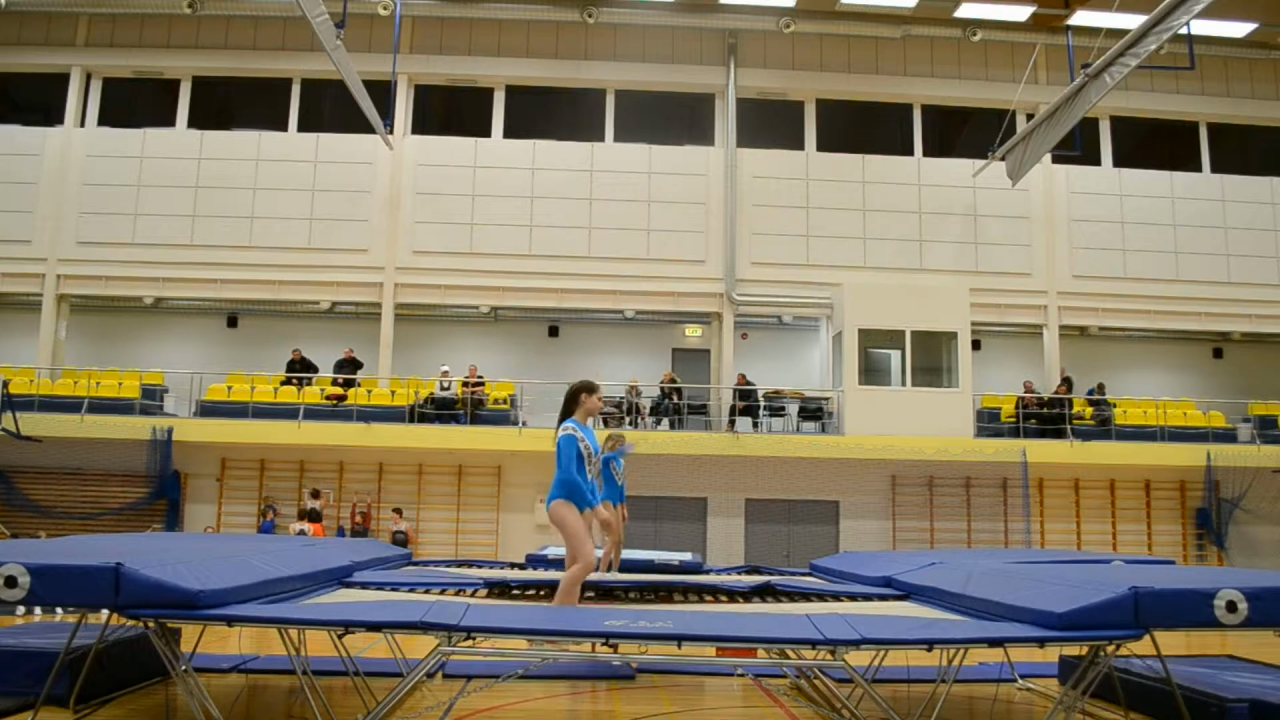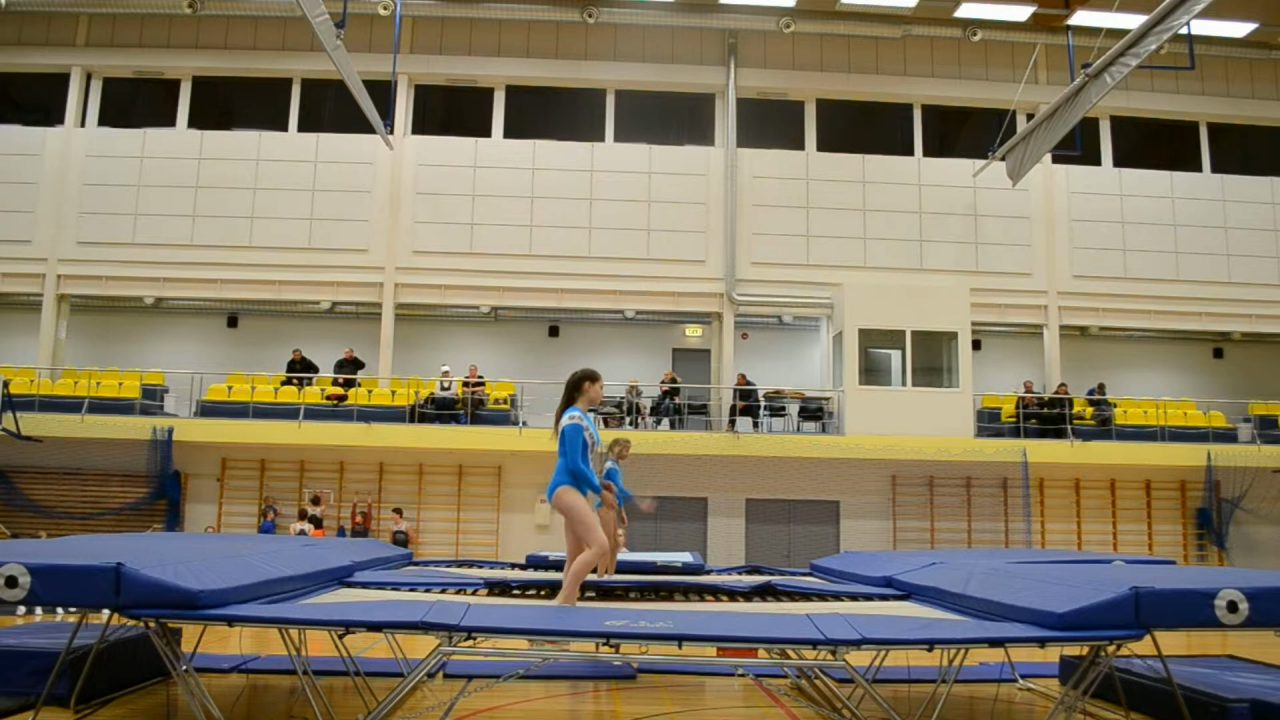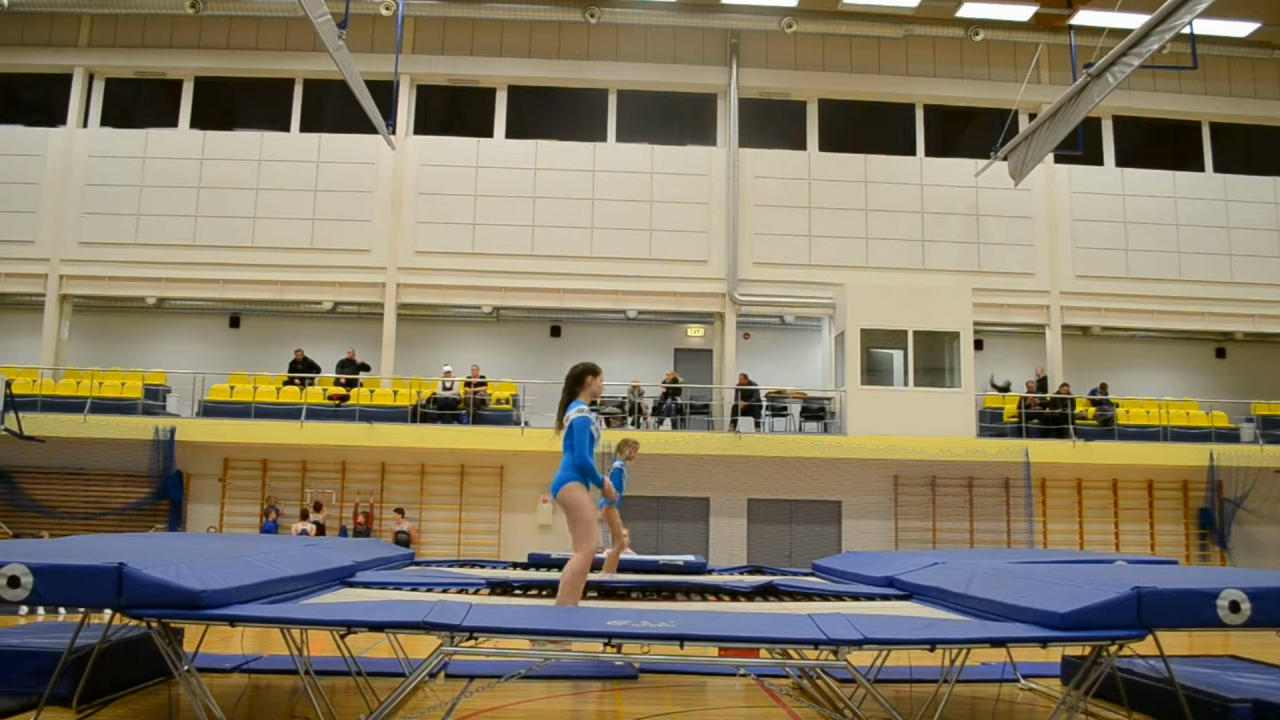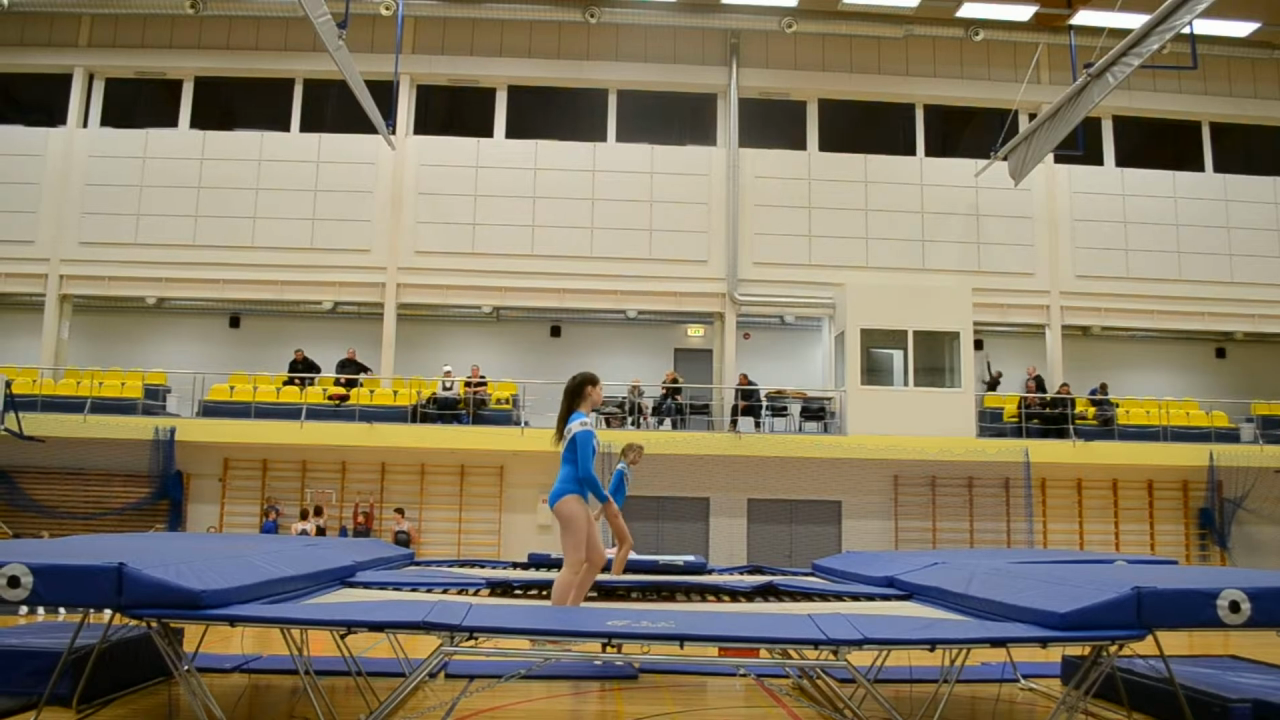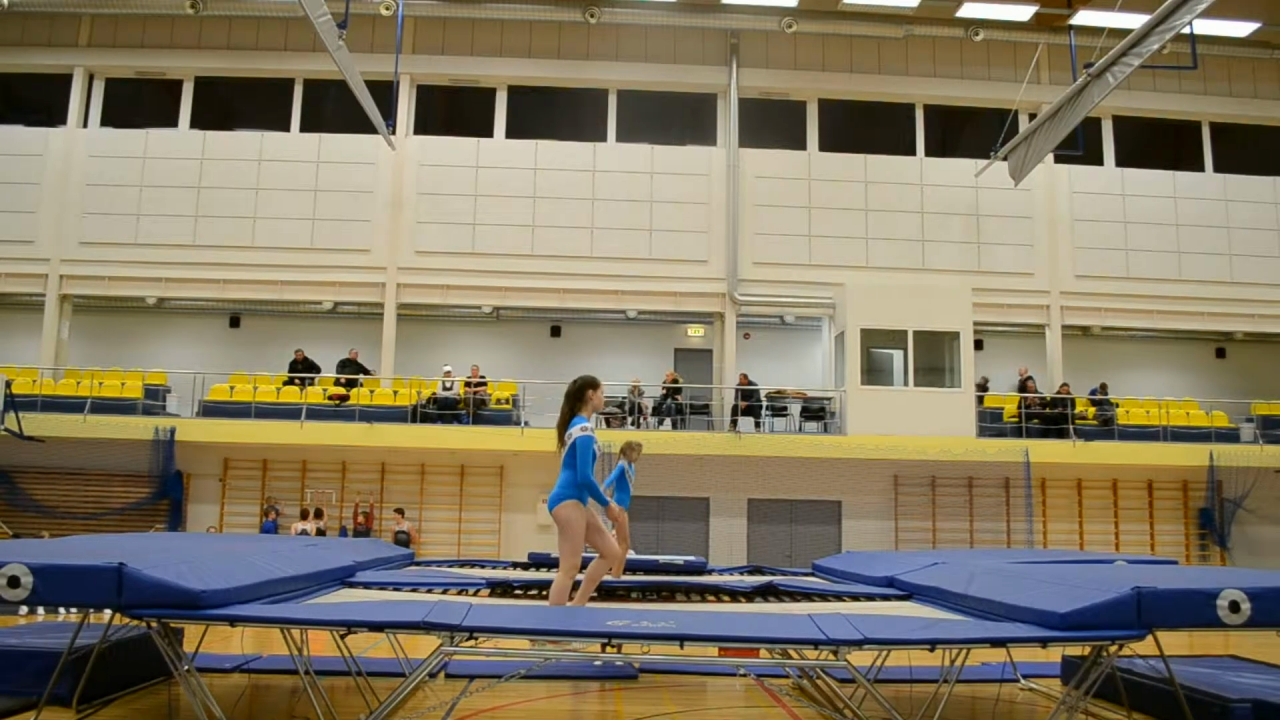
dt=0.2s
person 1, frame 1
left shoulder: (589, 433)
right shoulder: (569, 430)
right elbow: (568, 475)
left wrist: (598, 507)
right wrist: (595, 508)
left hip: (582, 504)
right hip: (563, 501)
left knee: (576, 566)
right knee: (587, 562)
person 1, frame 2
left shoulder: (586, 419)
right shoulder: (573, 418)
right elbow: (574, 465)
left wrist: (599, 484)
right wrist: (600, 491)
left hip: (577, 490)
right hip: (565, 488)
left knee: (575, 560)
right knee: (600, 545)
right ankle: (562, 600)
person 1, frame 3
left shoulder: (579, 411)
right shoulder: (581, 412)
right elbow: (582, 458)
left wrist: (600, 480)
right wrist: (601, 483)
left hip: (574, 485)
right hip: (571, 484)
left knee: (583, 552)
right knee: (586, 550)
right ankle: (559, 609)
person 1, frame 4
left shoulder: (576, 421)
right shoulder: (583, 424)
right elbow: (585, 472)
left wrist: (602, 497)
right wrist: (606, 501)
left hip: (572, 496)
right hip: (569, 496)
left knee: (597, 558)
right knee: (573, 565)
person 1, frame 5
left shoulder: (577, 425)
right shoulder: (584, 428)
right elbow: (584, 477)
left wrist: (602, 500)
right wrist: (607, 504)
left hip: (574, 501)
right hip: (568, 501)
left knee: (612, 553)
right knee: (569, 568)
left ankle: (577, 606)
